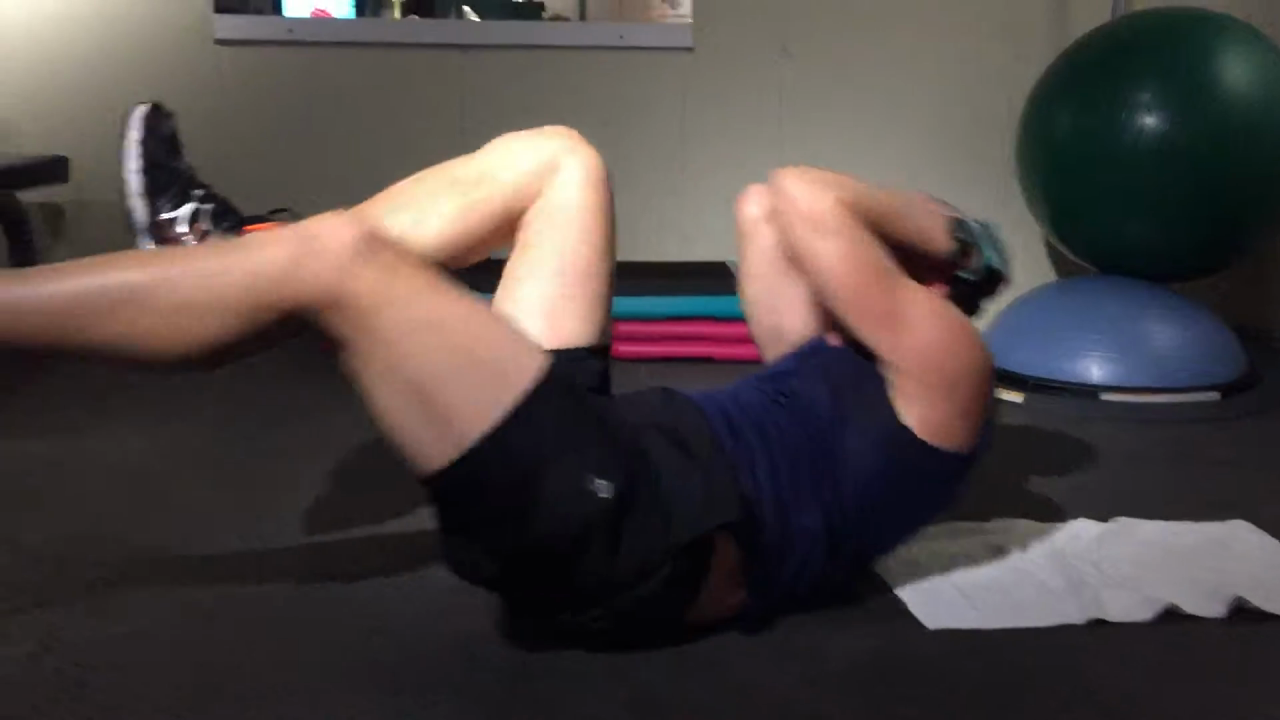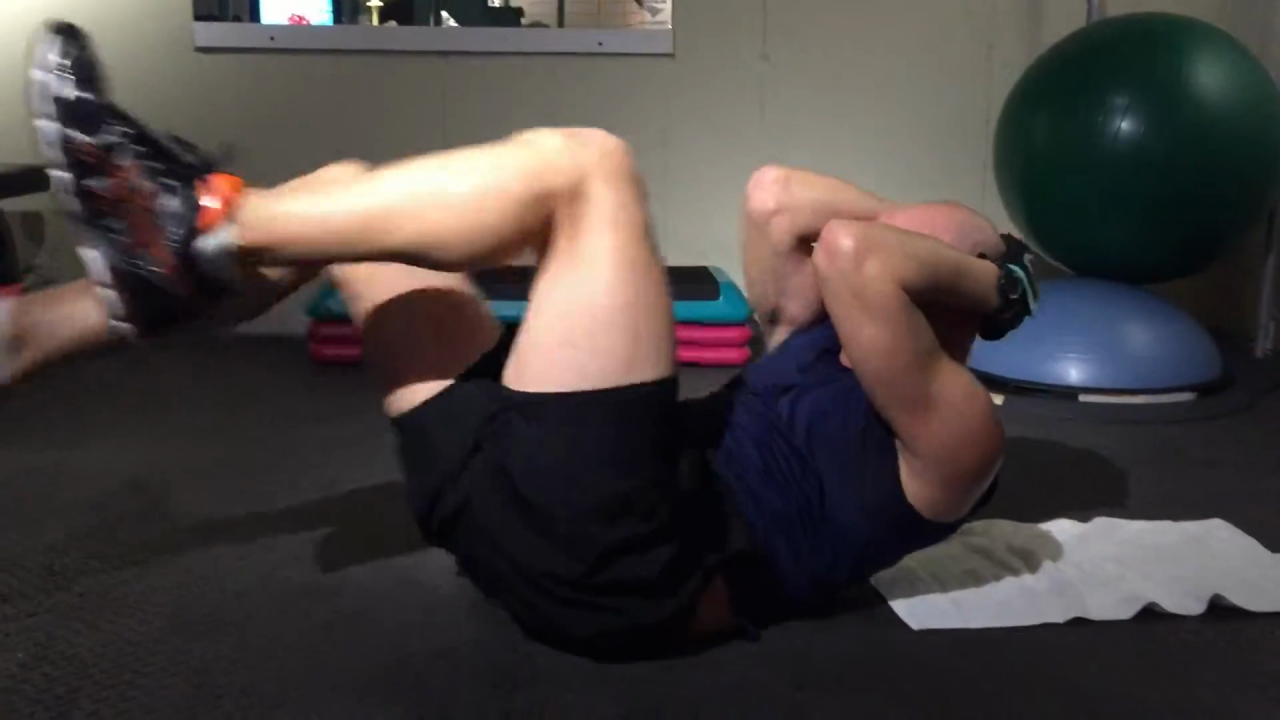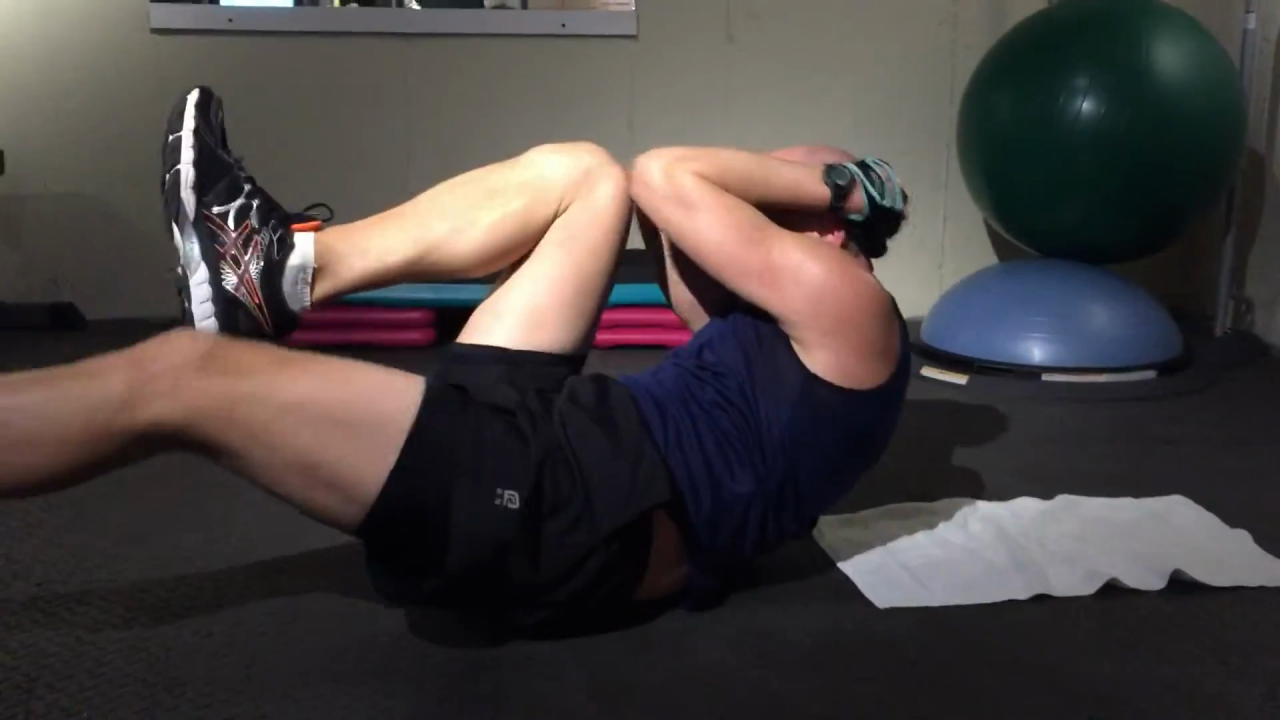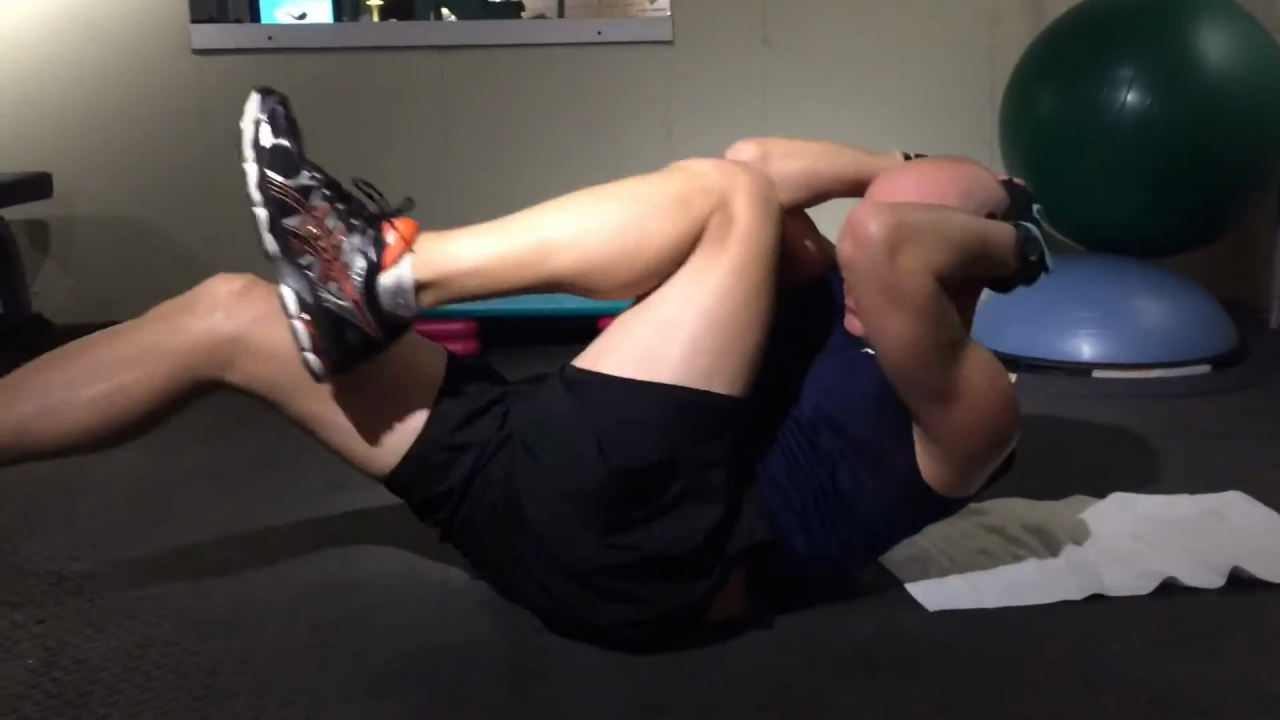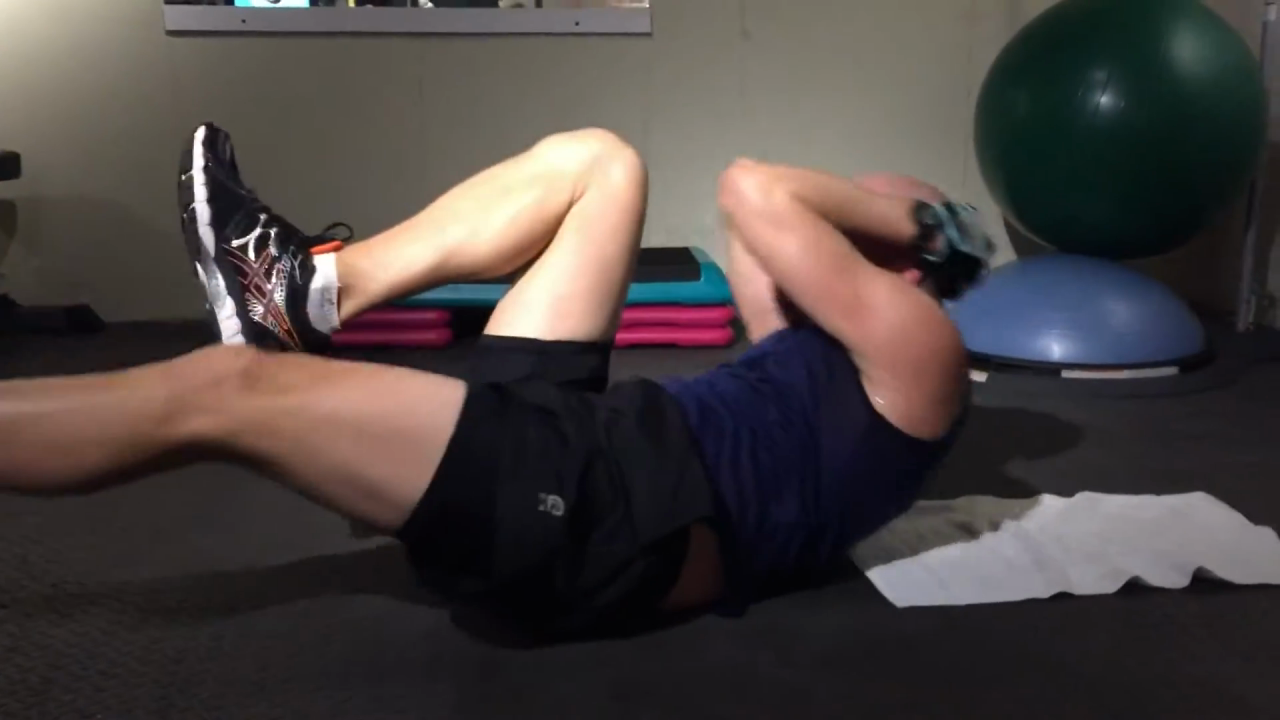
dt=1s
person 1, frame 1
left shoulder: (944, 368)
right shoulder: (837, 357)
left elbow: (804, 195)
right elbow: (763, 211)
left wrist: (931, 233)
left hip: (616, 533)
right hip: (599, 480)
left knee: (333, 265)
right knee: (556, 160)
right ankle: (214, 251)
person 1, frame 2
left shoulder: (952, 434)
right shoulder: (831, 344)
left elbow: (857, 247)
right elbow: (777, 195)
left wrist: (981, 282)
right wrist: (946, 223)
left hip: (608, 548)
right hip: (522, 495)
left knee: (587, 168)
right knee: (348, 197)
left ankle: (208, 220)
person 1, frame 3
left shoulder: (848, 308)
right shoulder: (775, 325)
left elbow: (666, 178)
right elbow: (661, 203)
left wrist: (820, 183)
right wrist: (816, 179)
left hip: (568, 521)
right hip: (536, 443)
left knee: (180, 384)
right knee: (589, 177)
right ankle: (292, 264)
person 1, frame 4
left shoulder: (967, 408)
right shoulder: (837, 305)
left elbow: (883, 245)
right elbow: (759, 164)
left wrist: (995, 244)
right wrist: (899, 170)
left hip: (626, 535)
right hip: (534, 474)
left knee: (715, 199)
right knee: (231, 318)
left ankle: (387, 271)
person 1, frame 5
left shoulder: (917, 345)
right shoulder: (837, 347)
left elbow: (756, 193)
right elbow: (768, 213)
left wrist: (912, 225)
right wrist: (891, 211)
left hip: (609, 520)
right hip: (570, 439)
left knee: (220, 389)
right knee: (596, 161)
right ankle: (311, 289)
